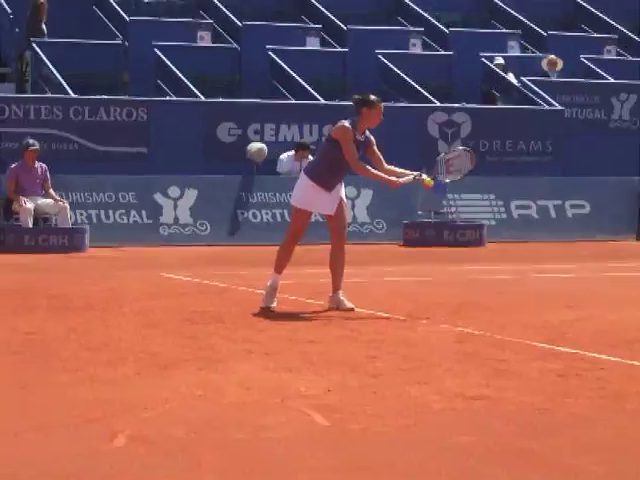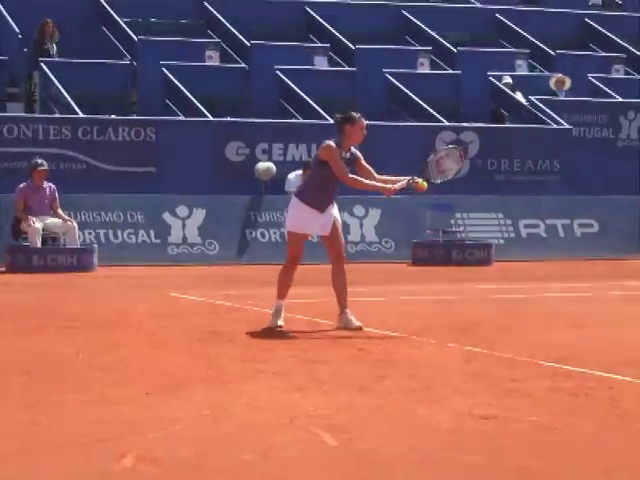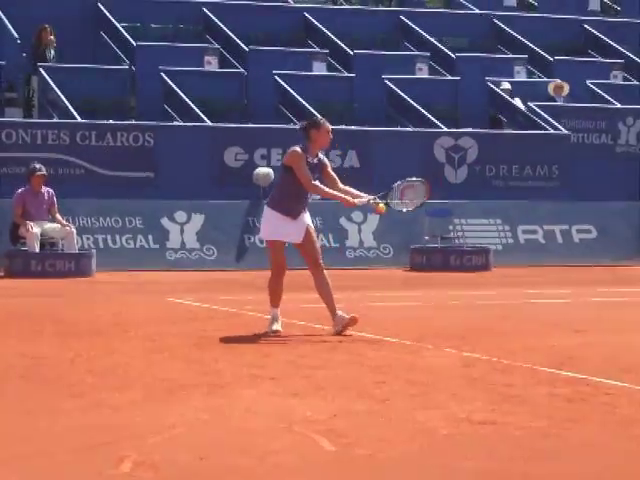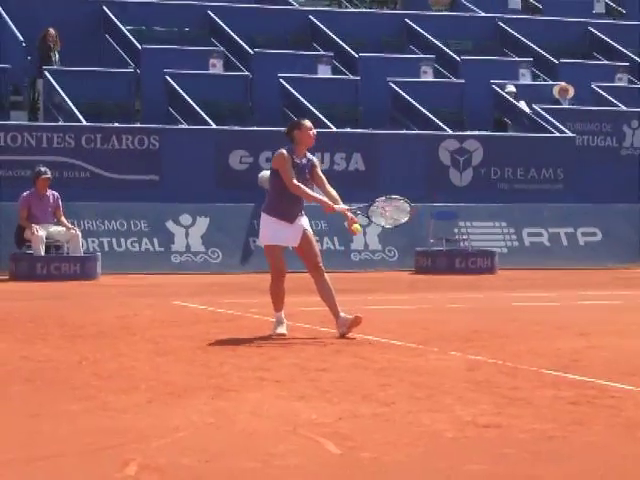
dt=0.4s
person 1, frame 1
left shoulder: (367, 139)
right shoulder: (344, 128)
left elbow: (383, 167)
right elbow: (356, 166)
left wrist: (414, 174)
right wrist: (389, 181)
left hip: (334, 188)
right hip: (311, 184)
left knee: (340, 240)
right knee: (293, 237)
left ankle: (336, 295)
right ankle: (273, 286)
person 1, frame 2
left shoulder: (354, 155)
right shoulder: (330, 148)
left elbow: (375, 178)
right elbow: (347, 179)
left wrist: (408, 179)
right wrist: (382, 188)
left hip: (327, 208)
right hip: (303, 206)
left knee: (339, 259)
right knee: (292, 261)
left ankle: (344, 314)
right ankle: (278, 310)
person 1, frame 3
left shoulder: (321, 161)
right shoulder: (296, 153)
left elbow: (338, 186)
right elbow: (310, 186)
left wrist: (366, 197)
right wrist: (343, 199)
left hip: (299, 215)
right hip: (276, 215)
left knee: (317, 265)
right knee: (279, 269)
left ankle: (336, 316)
right ankle: (275, 316)
person 1, frame 4
left shoulder: (311, 162)
right shoulder: (283, 156)
left elbow: (326, 188)
right elbow: (294, 186)
left wrist: (345, 211)
right wrist: (323, 203)
left hip: (297, 220)
right hip: (274, 221)
left knee: (318, 268)
right knee: (278, 274)
left ankle: (339, 318)
right ankle: (279, 320)
